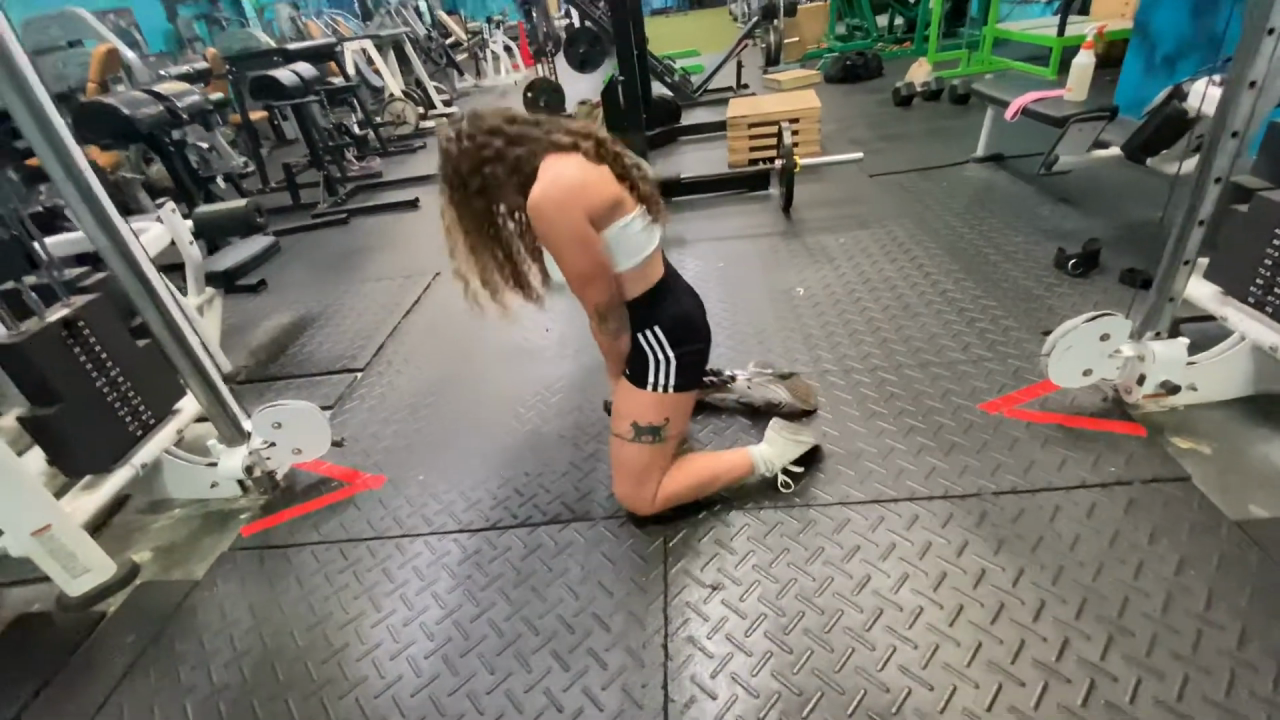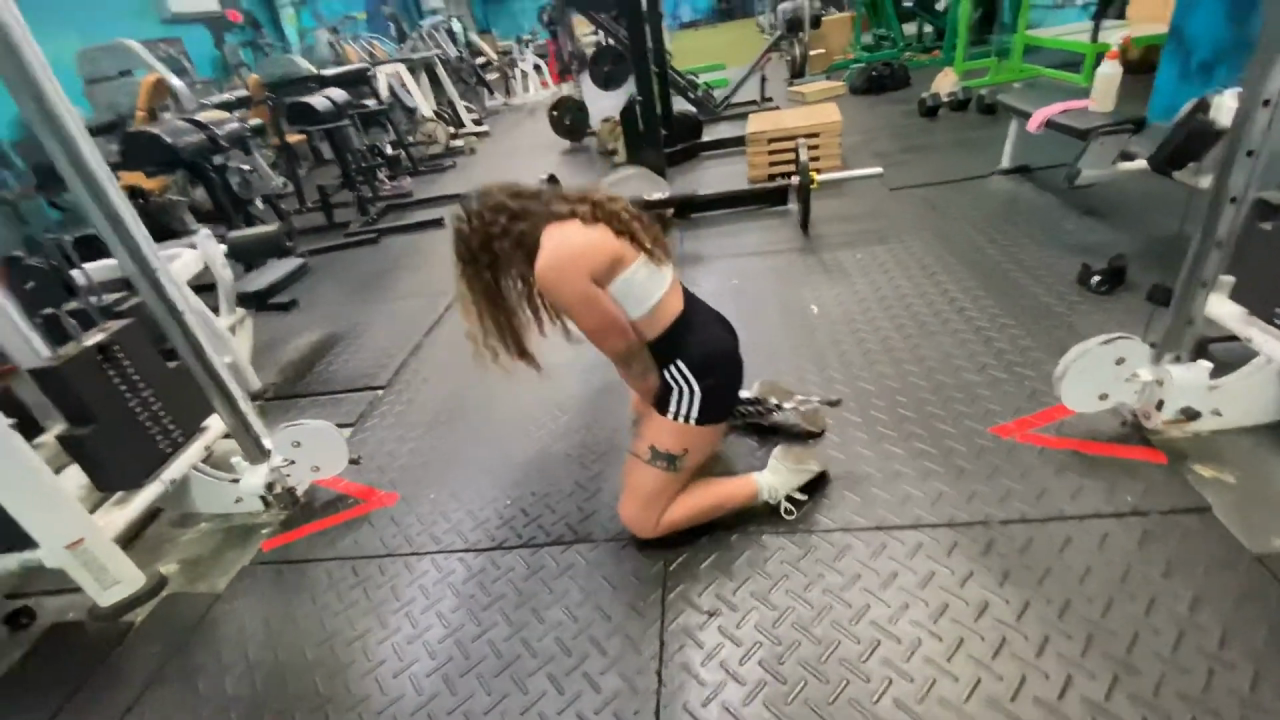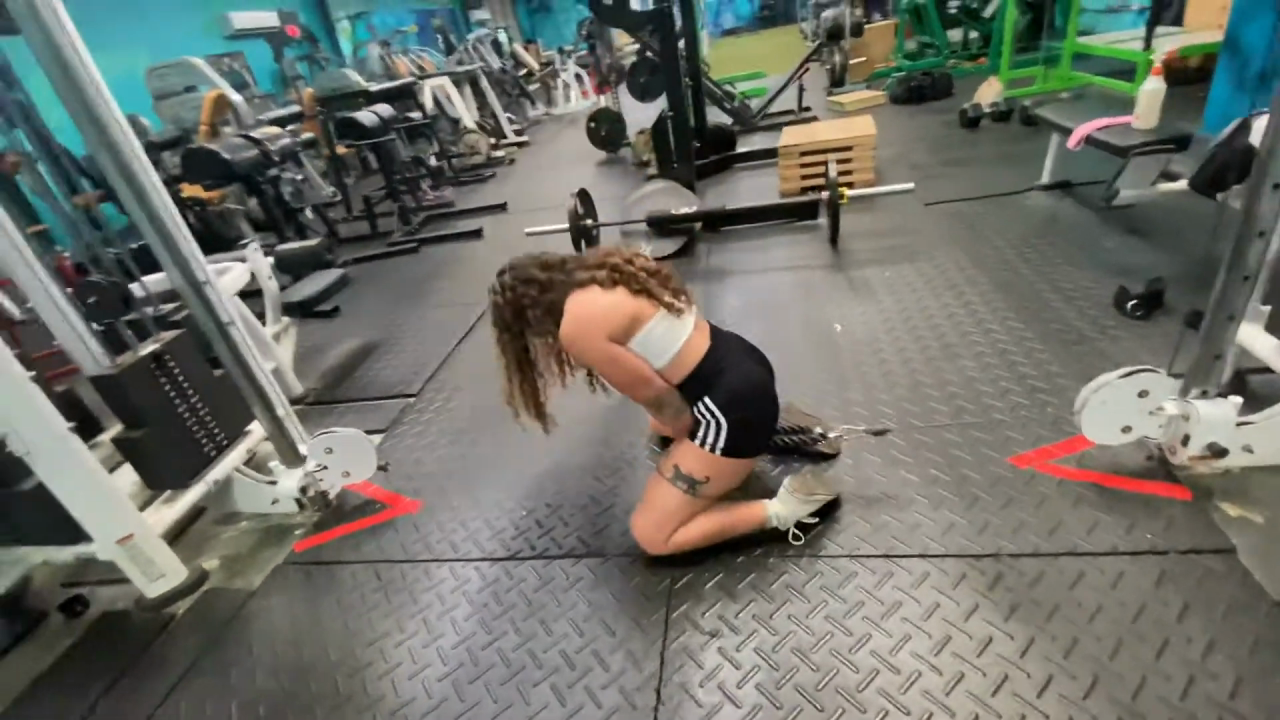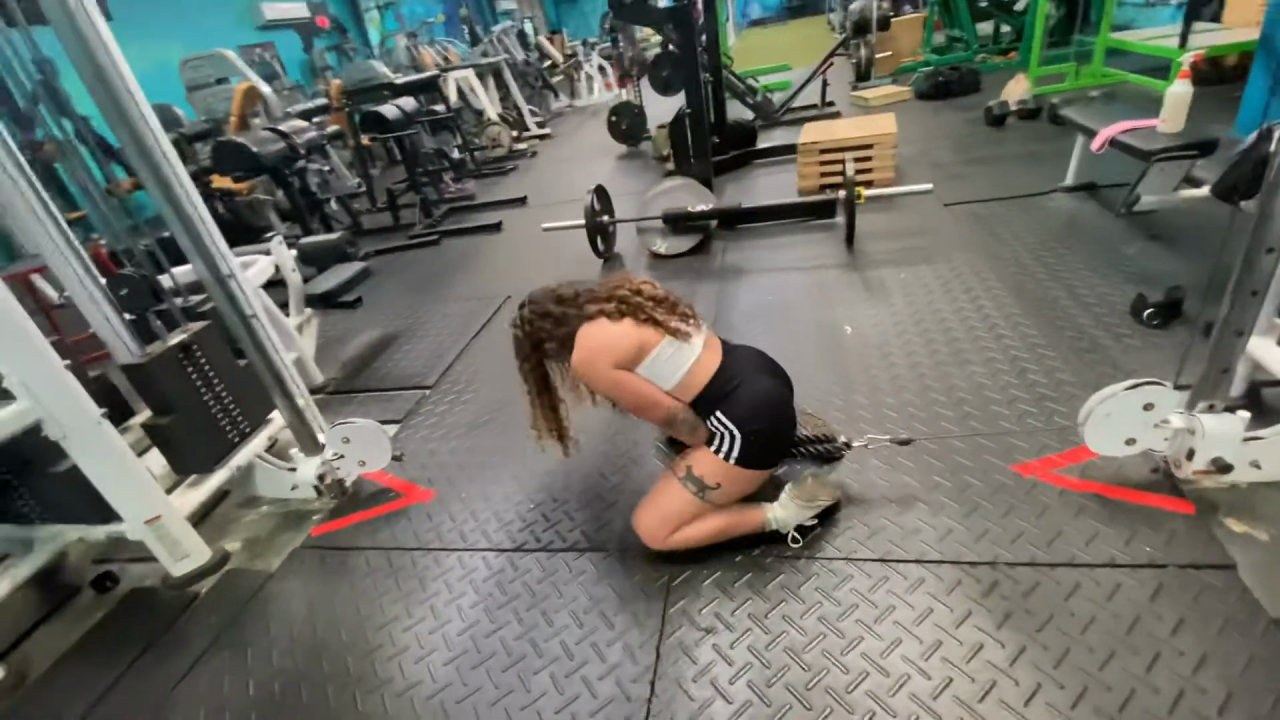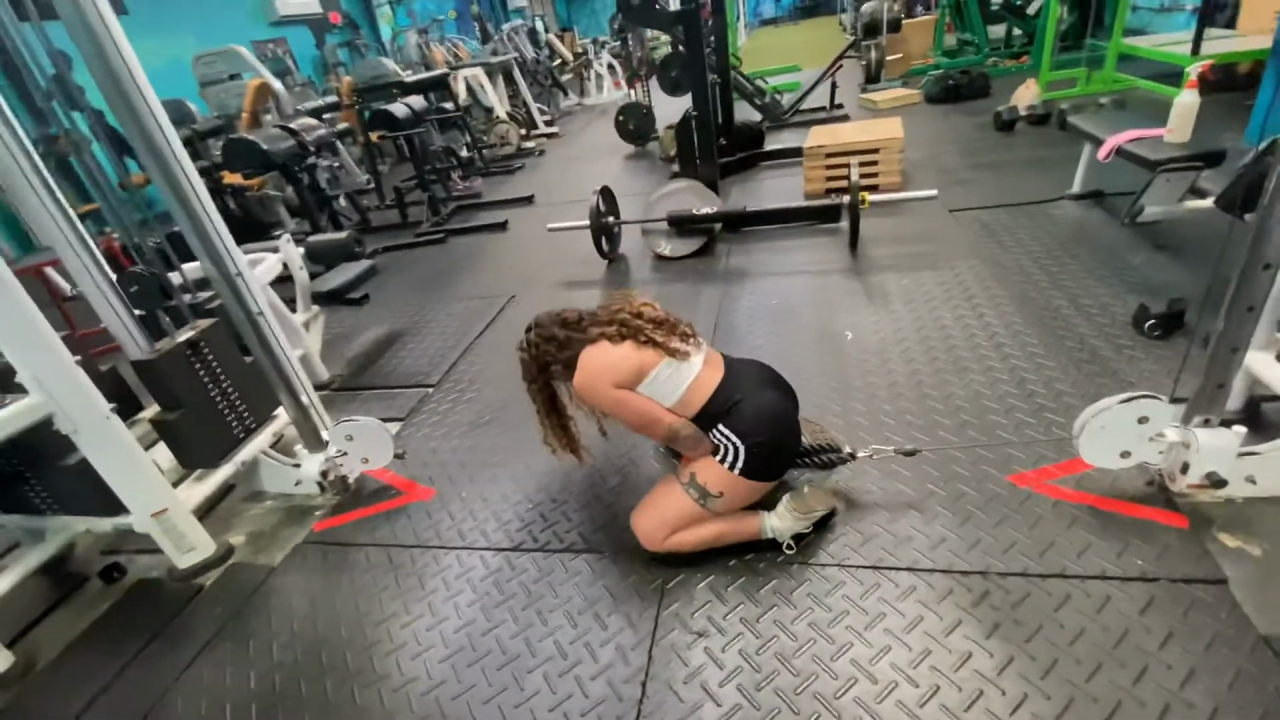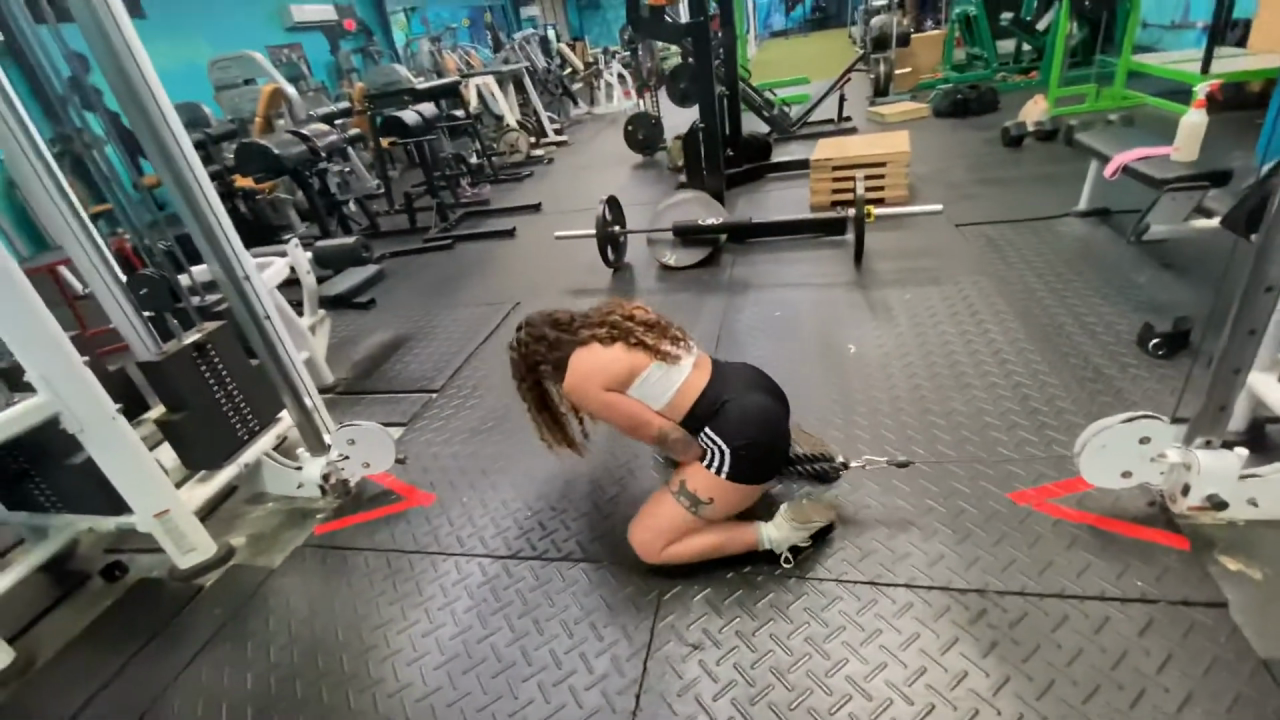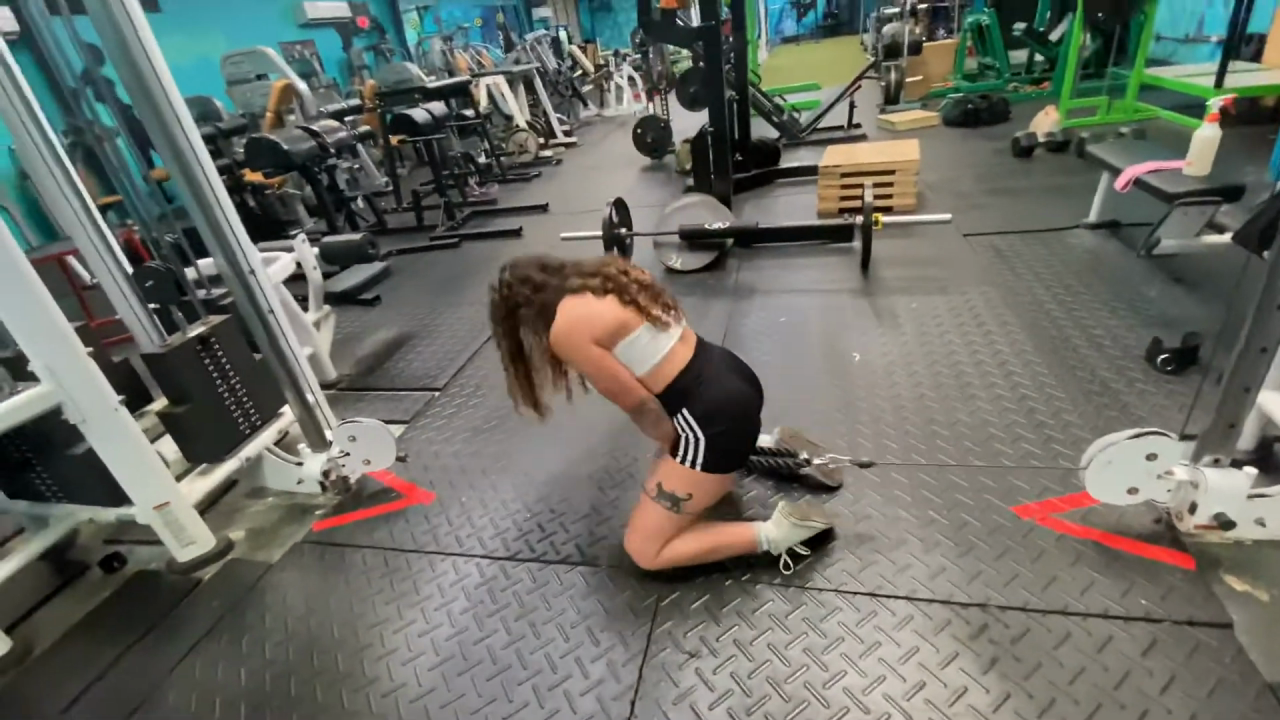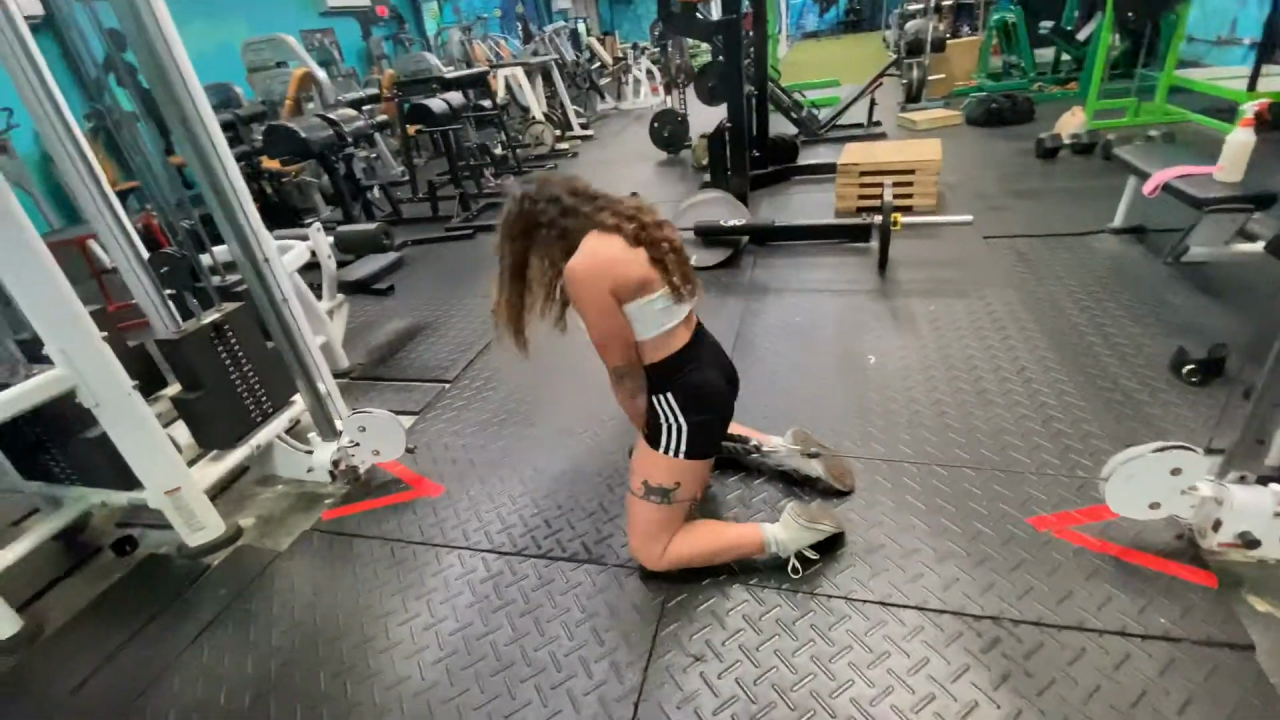
dt=0.2s
person 1, frame 1
left shoulder: (549, 195)
right shoulder: (566, 153)
left elbow: (603, 305)
left wrist: (616, 372)
left hip: (659, 333)
right hip: (665, 310)
left knee: (638, 495)
right knee: (637, 400)
left ankle: (766, 455)
person 1, frame 2
left shoulder: (554, 263)
right shoulder: (573, 215)
left elbow: (624, 351)
left wrist: (651, 403)
left hip: (695, 367)
right hip: (705, 336)
left knee: (641, 518)
right knee: (648, 413)
left ankle: (769, 484)
person 1, frame 3
left shoulder: (578, 326)
right shoulder: (600, 270)
left elbow: (655, 395)
left wrist: (695, 436)
left hip: (733, 404)
right hip: (743, 365)
left knee: (651, 534)
right knee: (663, 427)
left ankle: (780, 510)
right ankle: (764, 432)
person 1, frame 4
left shoulder: (588, 357)
right shoulder: (615, 296)
left elbow: (669, 415)
left wrist: (711, 449)
left hip: (751, 422)
right hip: (760, 373)
left knee: (652, 529)
right knee: (677, 431)
left ankle: (781, 513)
right ankle: (782, 433)
person 1, frame 5
left shoulder: (589, 379)
right shoulder: (619, 315)
left elbow: (673, 431)
left wrist: (715, 460)
left hip: (756, 437)
right hip: (764, 385)
left knee: (649, 530)
left ankle: (777, 521)
right ankle: (789, 438)
person 1, frame 6
left shoulder: (580, 381)
right shoulder: (613, 318)
left elbow: (661, 434)
left wrist: (709, 467)
left hip: (747, 438)
right hip: (755, 389)
left knee: (646, 542)
left ankle: (775, 532)
right ankle: (780, 442)
person 1, frame 7
left shoulder: (566, 330)
right shoulder: (604, 277)
left elbow: (640, 404)
left wrist: (675, 446)
left hip: (717, 415)
right hip: (732, 378)
left knee: (644, 548)
left ankle: (773, 532)
right ankle: (763, 443)
person 1, frame 8
left shoulder: (584, 268)
right shoulder: (629, 220)
left elbow: (622, 367)
left wrist: (646, 428)
left hip: (683, 397)
right hip: (709, 369)
left knee: (651, 550)
left ankle: (785, 534)
right ankle: (782, 449)
